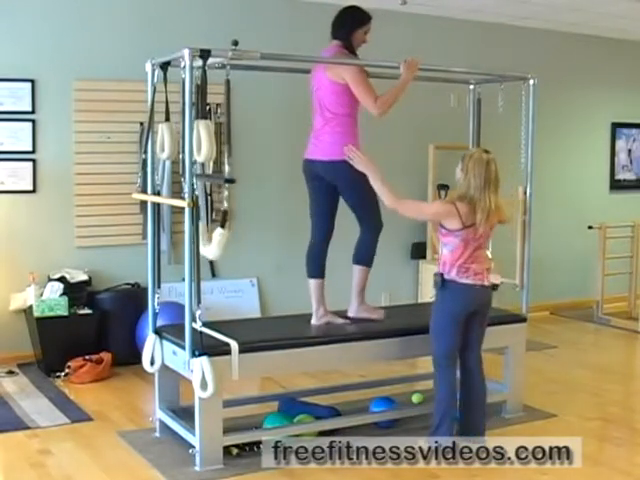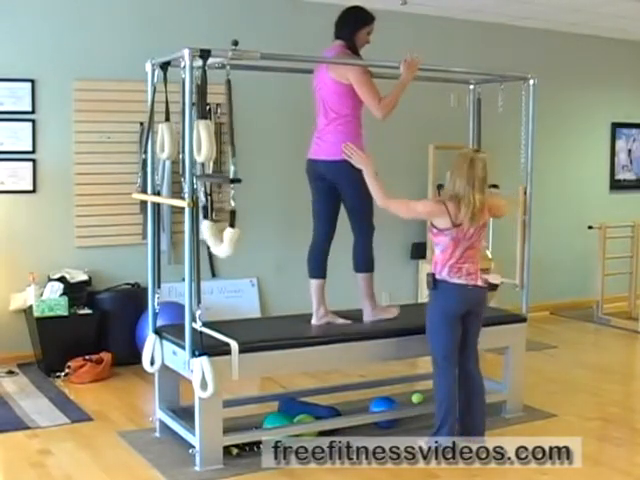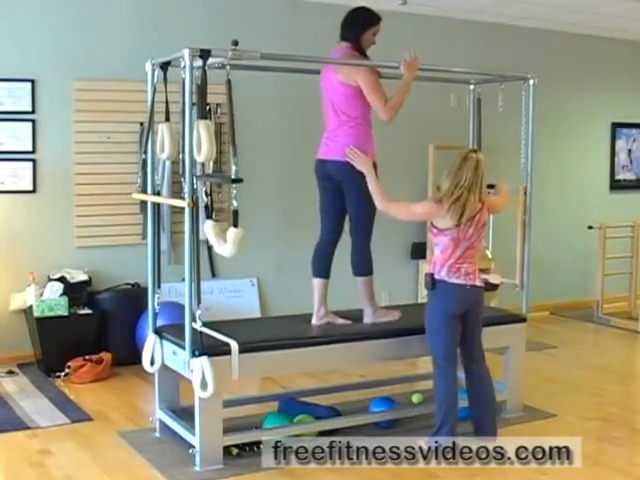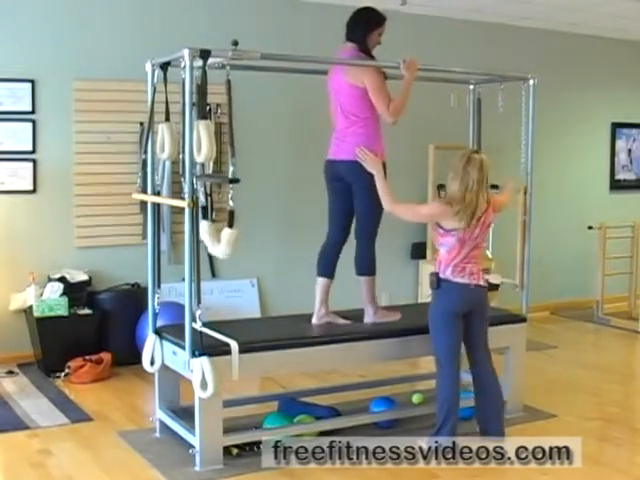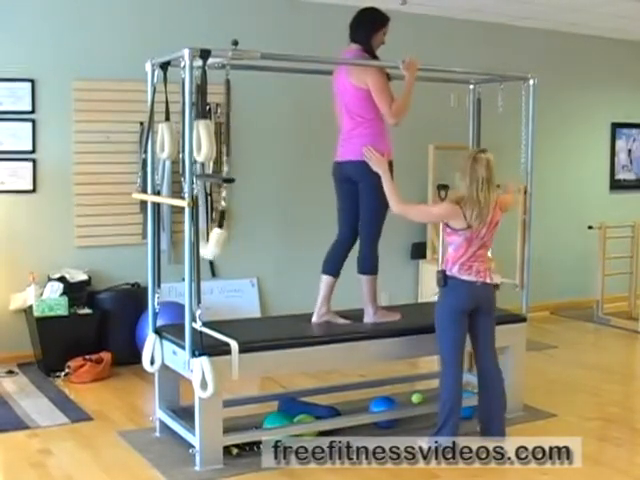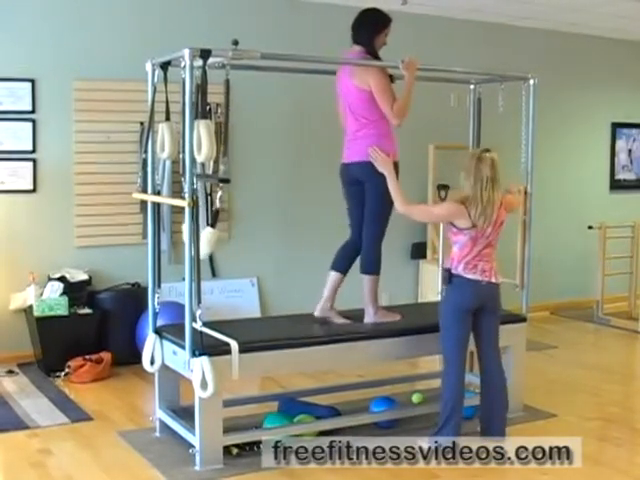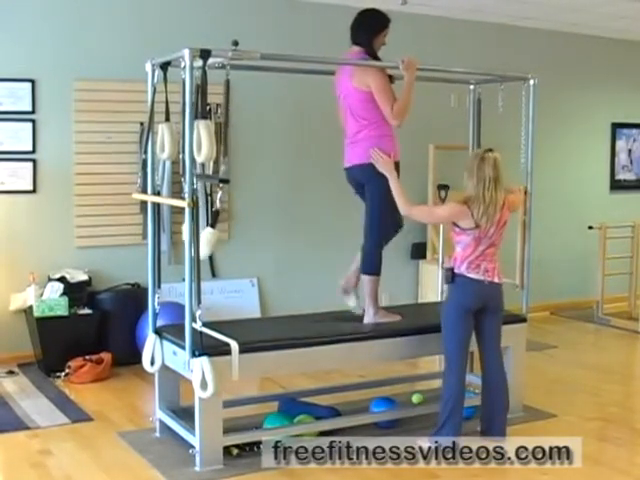
dt=0.2s
person 1, frame 1
left shoulder: (320, 64)
right shoulder: (346, 63)
right elbow: (377, 107)
right wrist: (406, 77)
left hip: (314, 160)
right hip: (340, 159)
left knee: (320, 234)
right knee: (371, 225)
left ankle: (319, 310)
right ankle: (357, 303)
person 1, frame 2
left shoulder: (322, 65)
right shoulder: (350, 64)
right elbow: (380, 110)
right wrist: (406, 77)
left hip: (317, 160)
right hip: (343, 159)
left knee: (322, 234)
right knee: (363, 231)
left ankle: (319, 310)
right ankle: (370, 307)
person 1, frame 3
left shoulder: (329, 66)
right shoulder: (358, 66)
right elbow: (386, 112)
right wrist: (407, 78)
left hip: (326, 160)
right hip: (352, 161)
left knee: (329, 235)
right knee: (361, 236)
left ankle: (320, 310)
right ankle: (370, 310)
person 1, frame 4
left shoulder: (336, 68)
right shoulder: (365, 67)
right elbow: (390, 115)
right wrist: (409, 79)
left hip: (336, 160)
right hip: (362, 160)
left knee: (336, 234)
right knee: (365, 236)
left ankle: (320, 309)
right ankle: (371, 310)
person 1, frame 5
left shoulder: (341, 69)
right shoulder: (369, 68)
right elbow: (393, 116)
right wrist: (410, 79)
left hip: (343, 162)
right hip: (370, 160)
left knee: (346, 234)
right knee: (369, 236)
left ankle: (322, 307)
right ankle: (372, 310)
person 1, frame 6
left shoulder: (343, 70)
right shoulder: (372, 70)
right elbow: (396, 117)
right wrist: (410, 79)
left hip: (350, 163)
right hip: (376, 161)
left knee: (359, 235)
right knee: (373, 235)
left ankle: (326, 303)
right ankle: (372, 310)
person 1, frame 7
left shoulder: (343, 71)
right shoulder: (371, 70)
right elbow: (395, 118)
right wrist: (409, 79)
left hip: (353, 163)
left knee: (387, 224)
right knee: (376, 234)
left ankle: (352, 278)
right ankle: (372, 310)
person 2, frame 1
left shoulder: (448, 210)
right shoulder: (492, 211)
left elbow: (394, 204)
right elbow: (505, 216)
left wrist: (370, 171)
right wrist: (493, 198)
left hip: (454, 292)
right hip: (482, 292)
left knee: (445, 366)
right knee: (472, 363)
left ankle: (443, 438)
right ankle: (472, 433)
person 2, frame 2
left shoulder: (438, 209)
right shoulder: (485, 208)
left elbow: (384, 201)
right elbow: (503, 207)
left wrist: (366, 167)
right wrist: (489, 194)
left hip: (447, 292)
right hip: (476, 291)
left knee: (445, 367)
right knee: (469, 364)
left ankle: (444, 440)
right ankle: (473, 433)
person 2, frame 3
left shoulder: (438, 209)
right shoulder: (483, 207)
left elbow: (384, 205)
right elbow: (503, 199)
left wrist: (368, 171)
right wrist: (503, 189)
left hip: (446, 292)
right hip: (473, 291)
left knee: (445, 367)
right knee: (476, 362)
left ankle: (444, 440)
right ankle: (487, 432)
person 2, frame 4
left shoulder: (444, 210)
right shoulder: (488, 207)
left elbow: (391, 207)
right elbow: (505, 196)
left wrist: (377, 172)
right wrist: (508, 188)
left hip: (450, 292)
right hip: (477, 291)
left knee: (448, 367)
right knee: (482, 362)
left ankle: (444, 440)
right ankle: (494, 432)
person 2, frame 5
left shoulder: (453, 210)
right shoulder: (496, 206)
left elbow: (400, 208)
right elbow: (511, 196)
left wrist: (383, 172)
right wrist: (510, 189)
left hip: (456, 289)
right hip: (485, 290)
left knee: (452, 366)
right knee: (488, 361)
left ankle: (445, 439)
right ankle: (495, 433)
person 2, frame 6
left shoulder: (458, 209)
right shoulder: (501, 206)
left elbow: (405, 208)
right elbow: (517, 197)
left wrist: (388, 173)
right wrist: (515, 190)
left hip: (461, 288)
right hip: (490, 289)
left knee: (454, 365)
right knee: (491, 361)
left ankle: (447, 437)
right ankle: (495, 432)
person 2, frame 7
left shoulder: (461, 210)
right shoulder: (504, 206)
left elbow: (408, 210)
right elbow: (518, 196)
left wrist: (390, 174)
right wrist: (514, 190)
left hip: (464, 288)
right hip: (492, 289)
left knee: (455, 365)
right knee: (492, 361)
left ankle: (446, 438)
right ankle: (495, 433)
